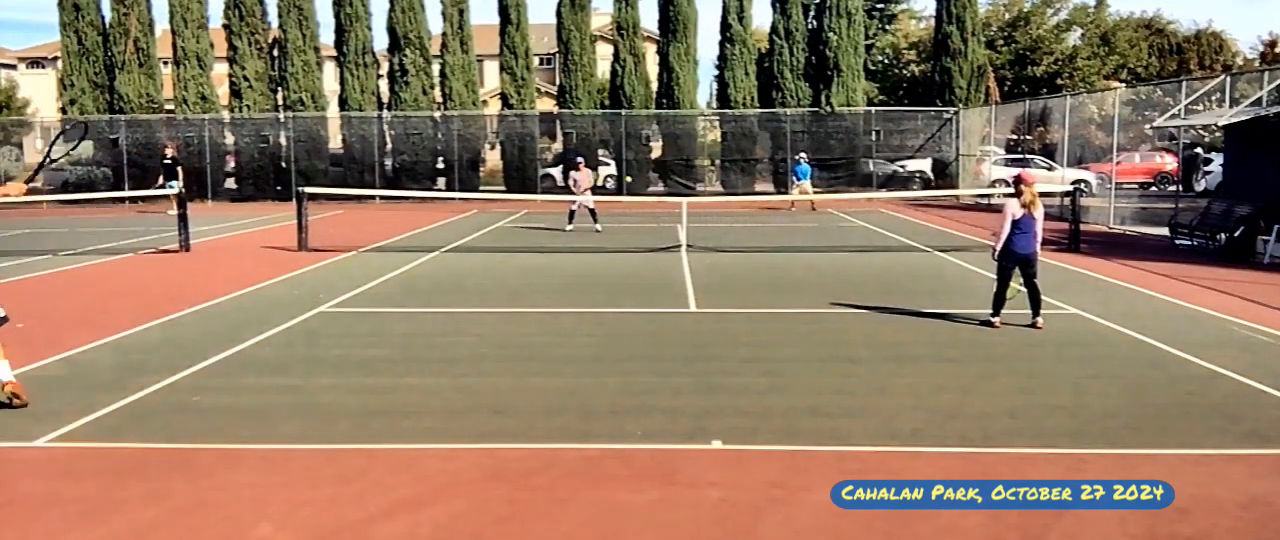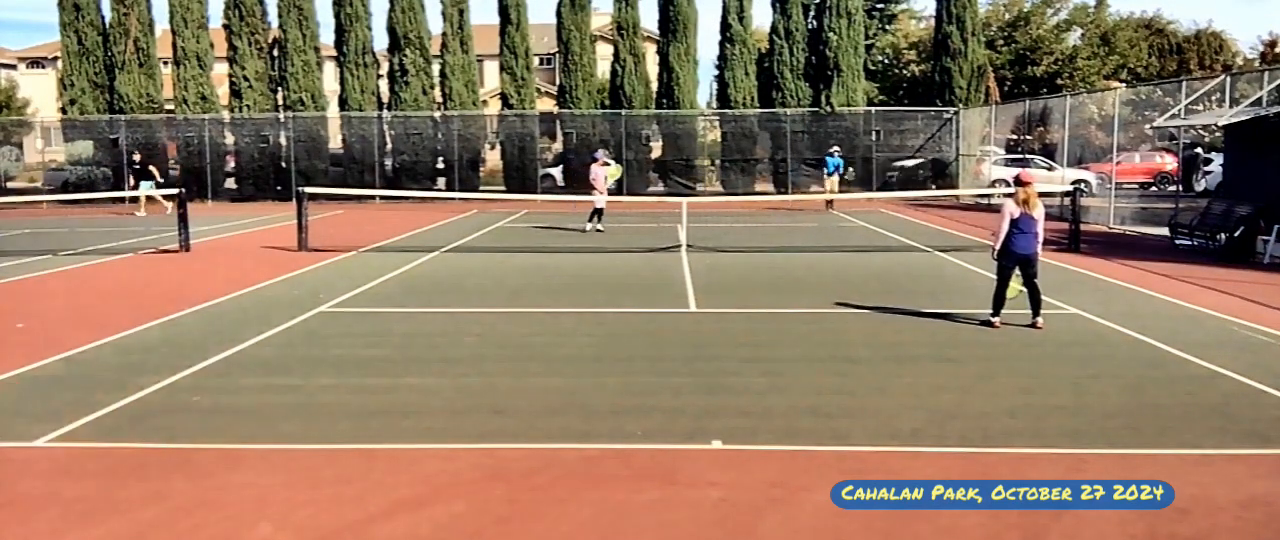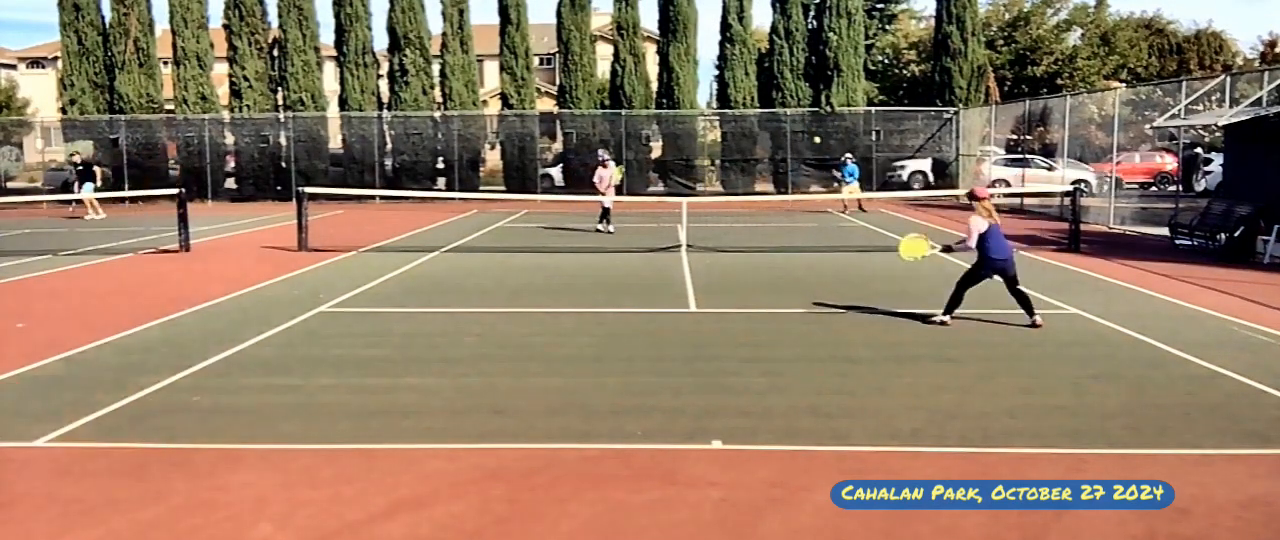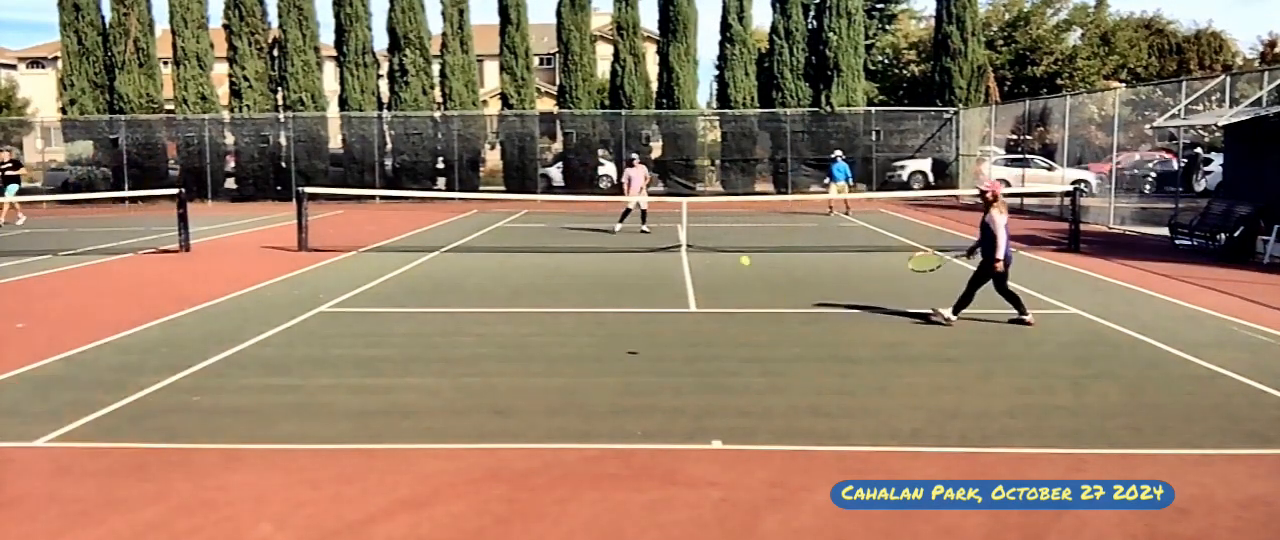
dt=0.7s
person 1, frame 1
left shoulder: (1011, 204)
right shoulder: (1038, 205)
left elbow: (1005, 229)
right elbow: (1039, 230)
left wrist: (996, 248)
right wrist: (1037, 248)
left hip: (1011, 250)
right hip: (1029, 251)
left knee: (1002, 284)
right knee: (1032, 284)
left ankle: (995, 318)
right ankle: (1037, 318)
person 1, frame 2
left shoulder: (1010, 204)
right shoulder: (1038, 206)
left elbow: (1003, 229)
right elbow: (1040, 231)
left wrist: (996, 248)
right wrist: (1038, 249)
left hip: (1011, 250)
right hip: (1030, 251)
left knee: (1002, 284)
right knee: (1032, 284)
left ankle: (995, 318)
right ankle: (1037, 318)
person 1, frame 3
left shoulder: (975, 219)
right shoulder: (992, 215)
left elbow: (971, 244)
left wrist: (952, 247)
right wrist: (957, 244)
left hip: (990, 259)
right hip: (1006, 257)
left knee: (961, 286)
right knee: (1015, 289)
left ankle: (945, 316)
right ankle: (1035, 318)
person 1, frame 4
left shoulder: (994, 212)
right shoulder: (993, 210)
left elbow: (1001, 237)
left wrist: (998, 259)
right wrist: (975, 247)
left hip: (995, 258)
right hip: (996, 257)
left knee: (973, 285)
right knee: (1002, 288)
left ankle: (952, 314)
right ankle: (1025, 315)
